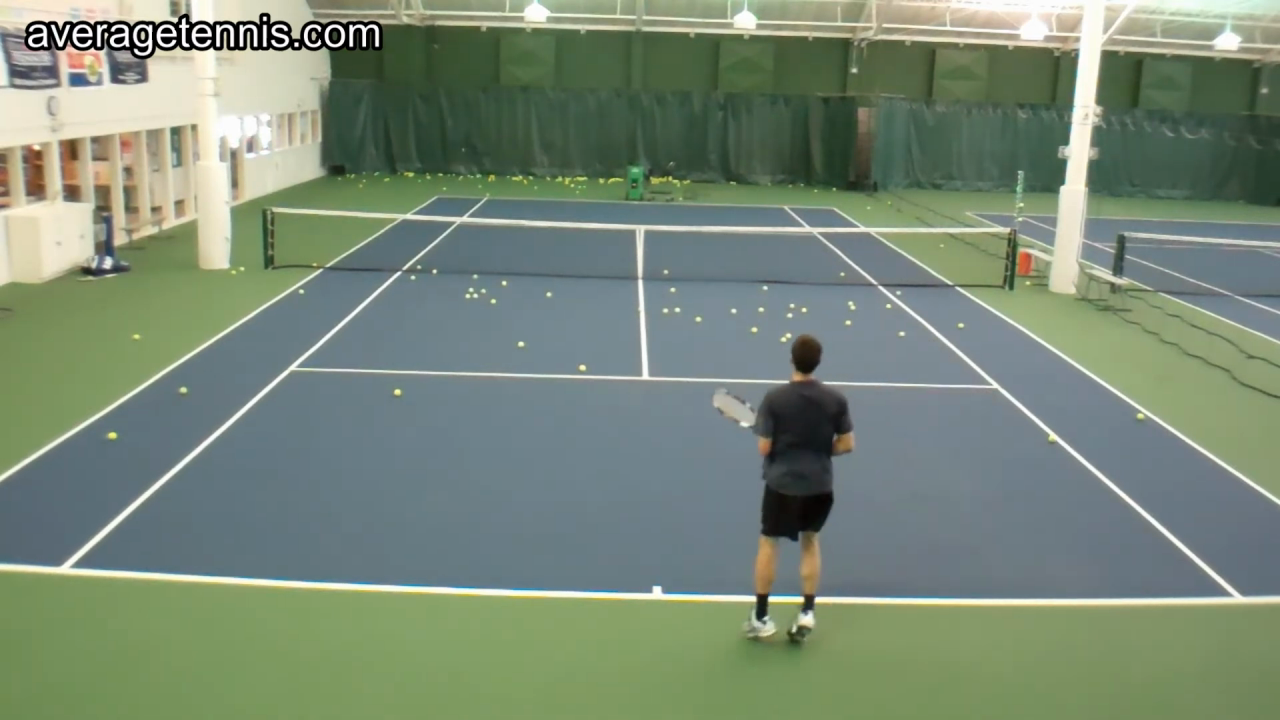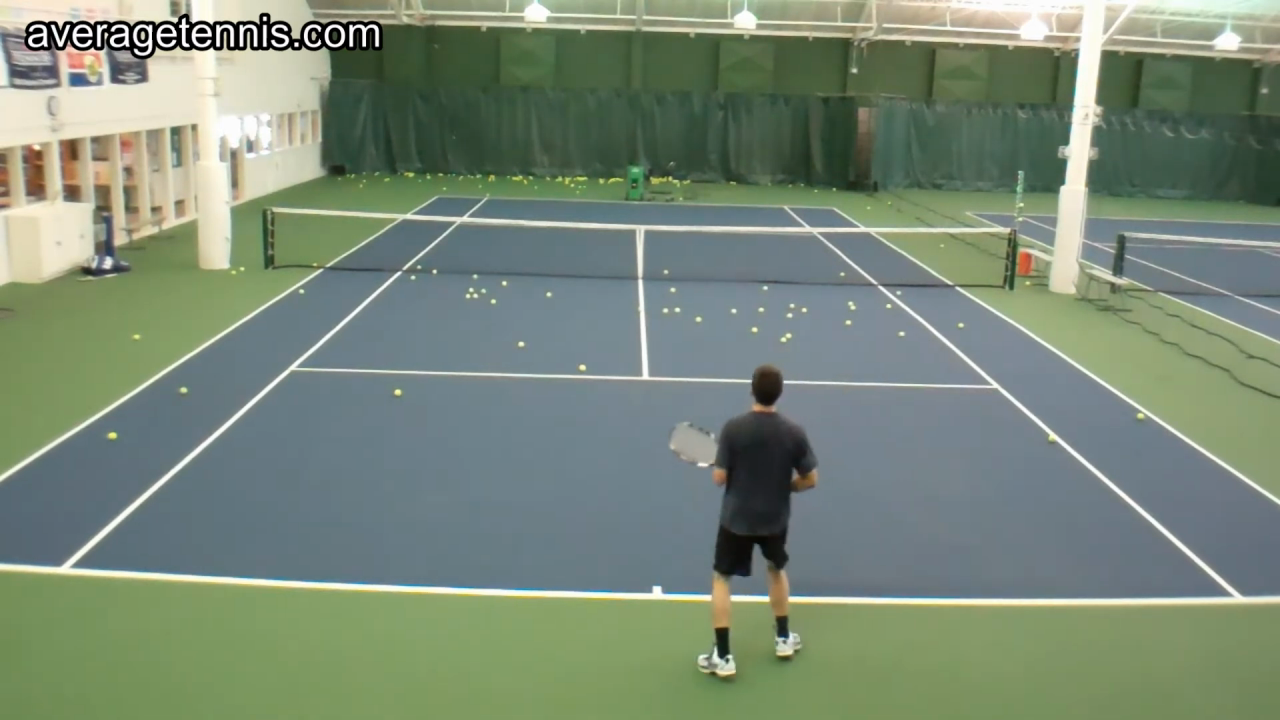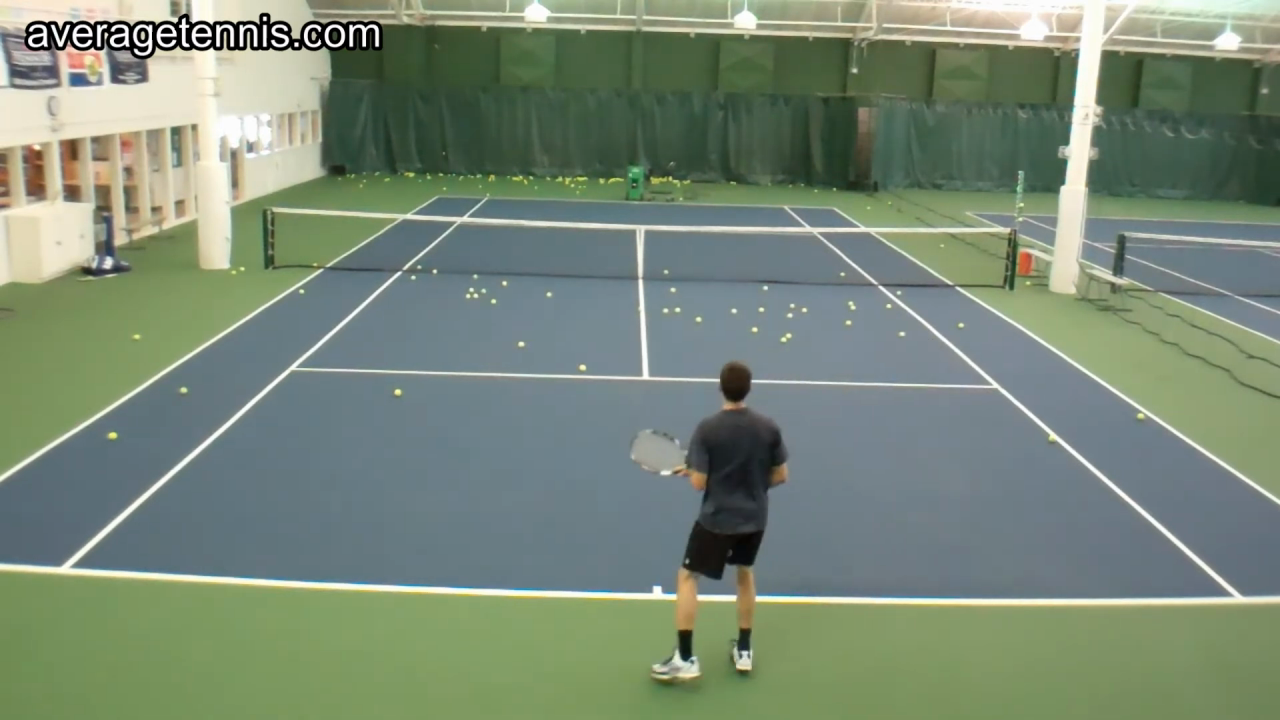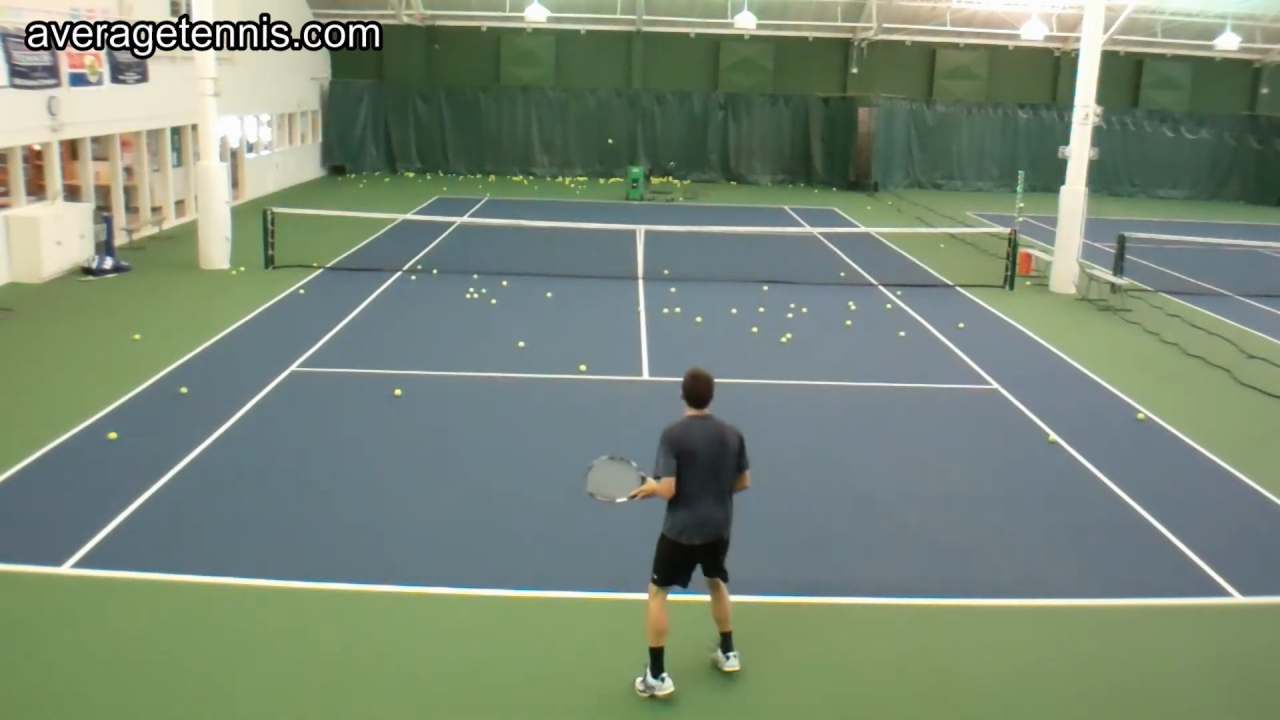
dt=0.3s
person 1, frame 1
left shoulder: (774, 398)
right shoulder: (835, 399)
left elbow: (764, 448)
right elbow: (846, 445)
left hip: (783, 483)
right hip: (820, 484)
left knee: (768, 544)
right knee: (809, 542)
left ankle: (761, 617)
right ankle: (806, 612)
person 1, frame 2
left shoulder: (733, 429)
right shoulder: (795, 433)
left elbow: (719, 478)
right elbow: (810, 481)
left hip: (737, 519)
right hip: (775, 519)
left knee: (721, 579)
right knee: (777, 571)
left ankle: (723, 656)
right ankle: (784, 638)
person 1, frame 3
left shoulder: (707, 429)
right shoulder: (768, 427)
left elbow: (699, 483)
right elbow: (780, 476)
left wrist: (689, 470)
left hip: (717, 518)
right hip: (755, 517)
left knee: (687, 577)
right knee: (745, 575)
left ankle: (685, 658)
right ankle: (743, 650)
person 1, frame 4
left shoulder: (673, 435)
right shoulder: (733, 433)
left elbow: (668, 490)
right elbow: (743, 483)
left wrist: (652, 487)
left hip: (683, 530)
right hip: (719, 526)
left knee: (657, 592)
right knee: (717, 582)
left ankle: (657, 676)
right ankle: (728, 653)
